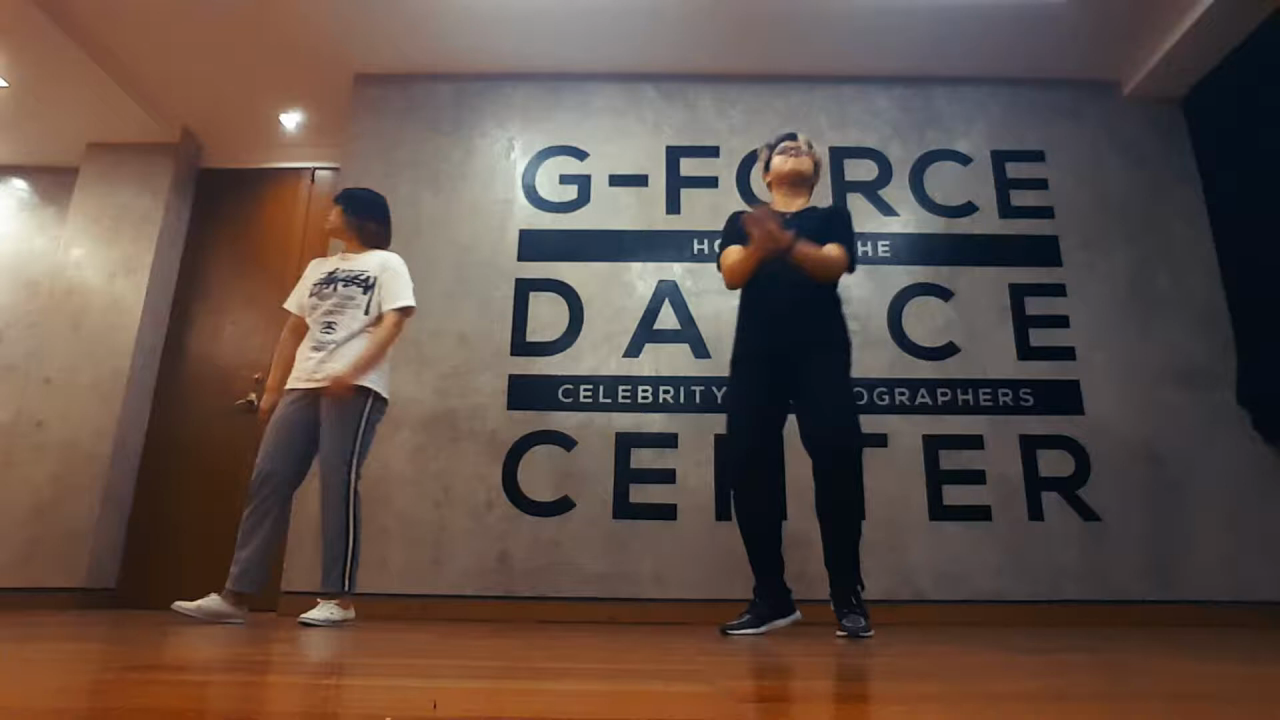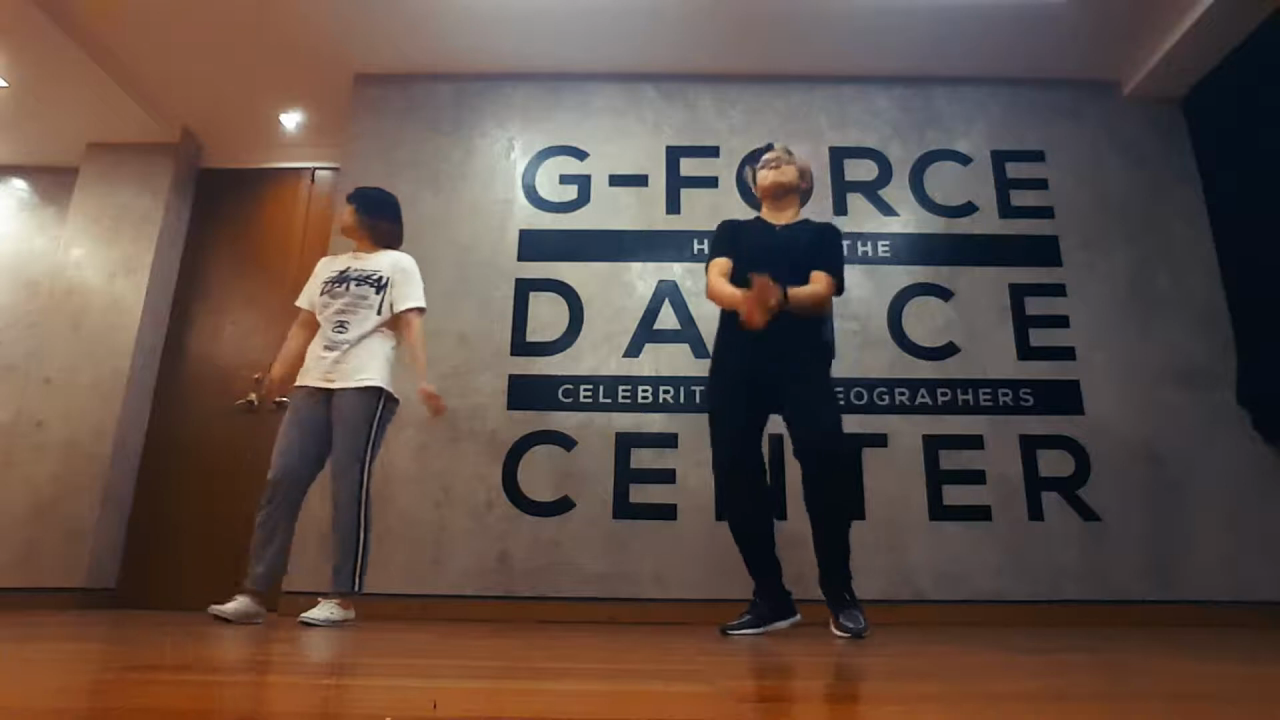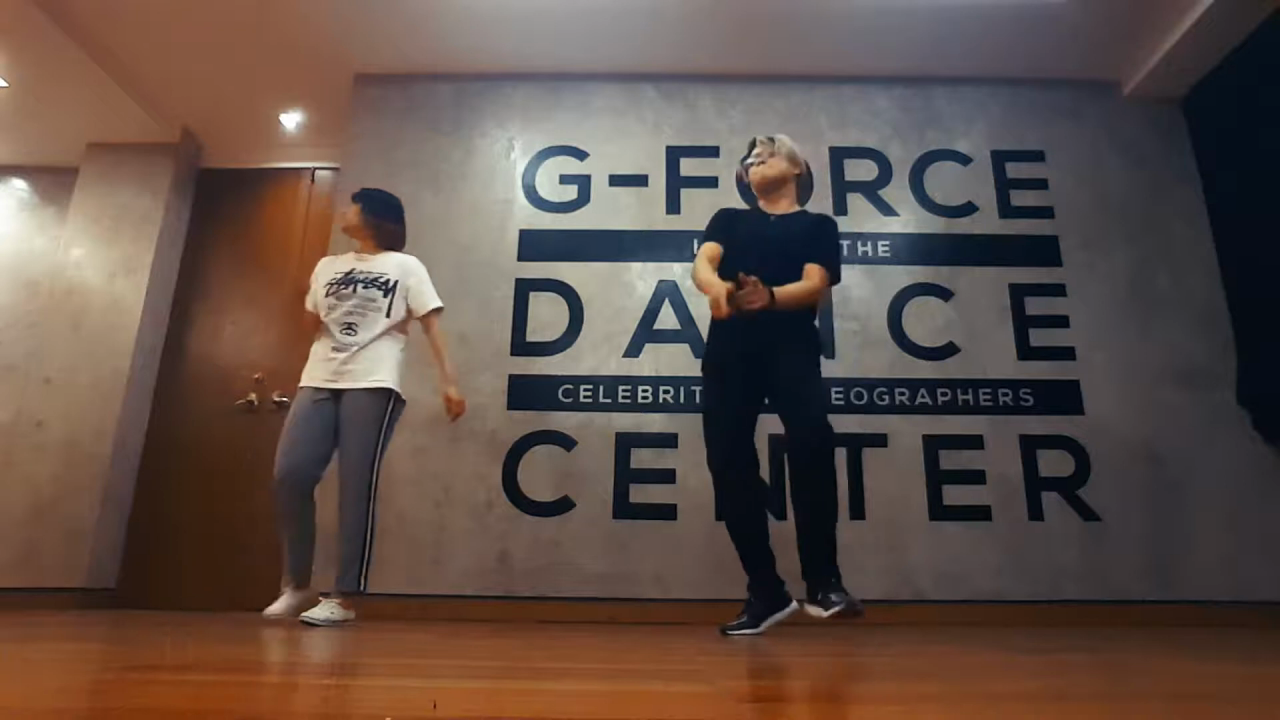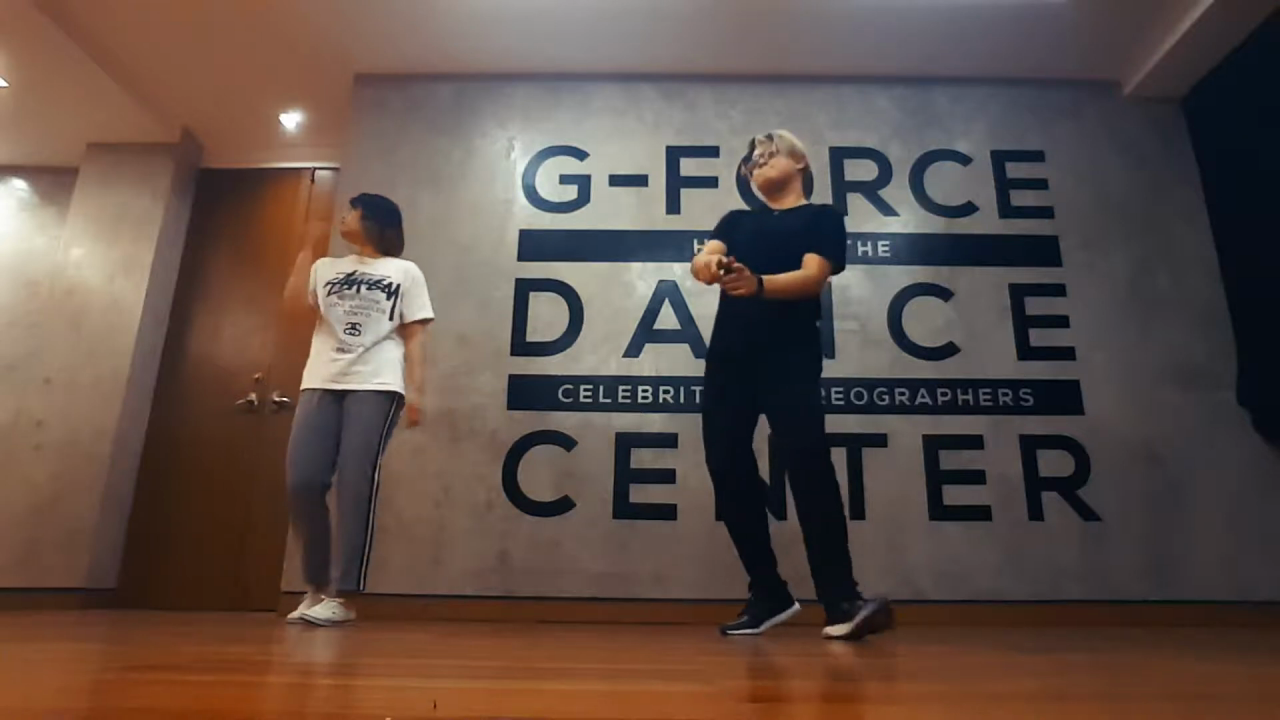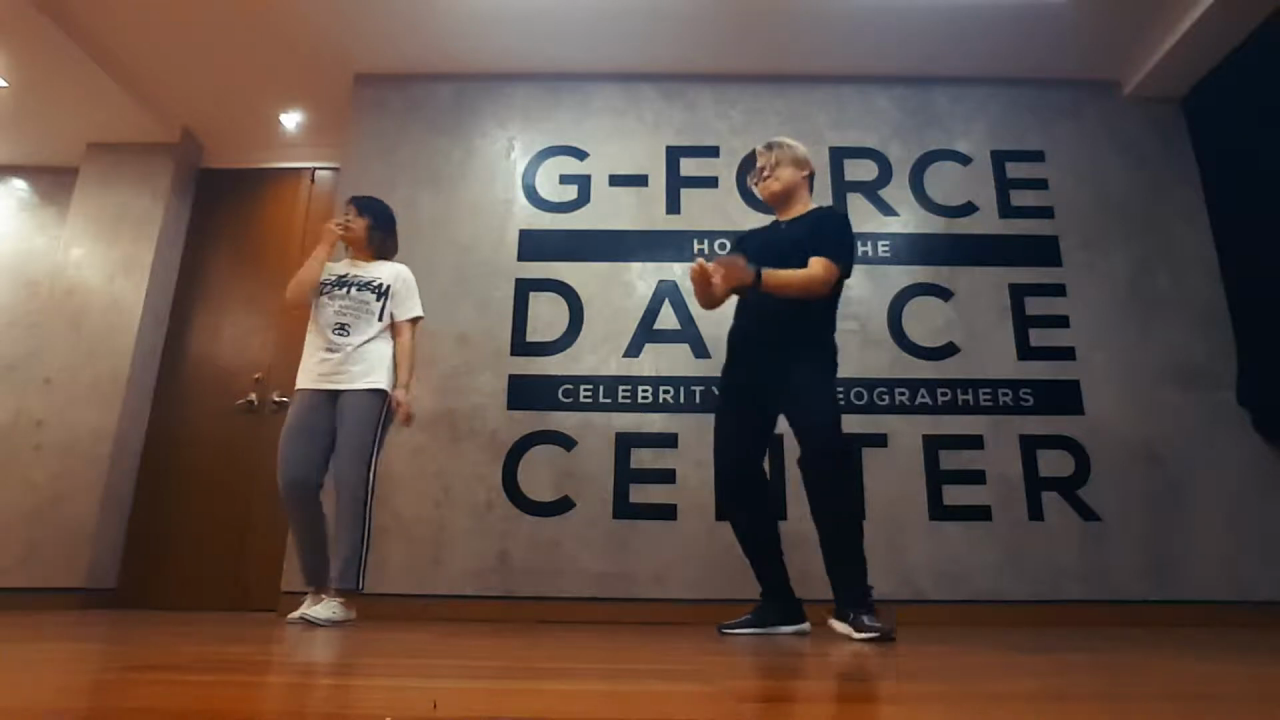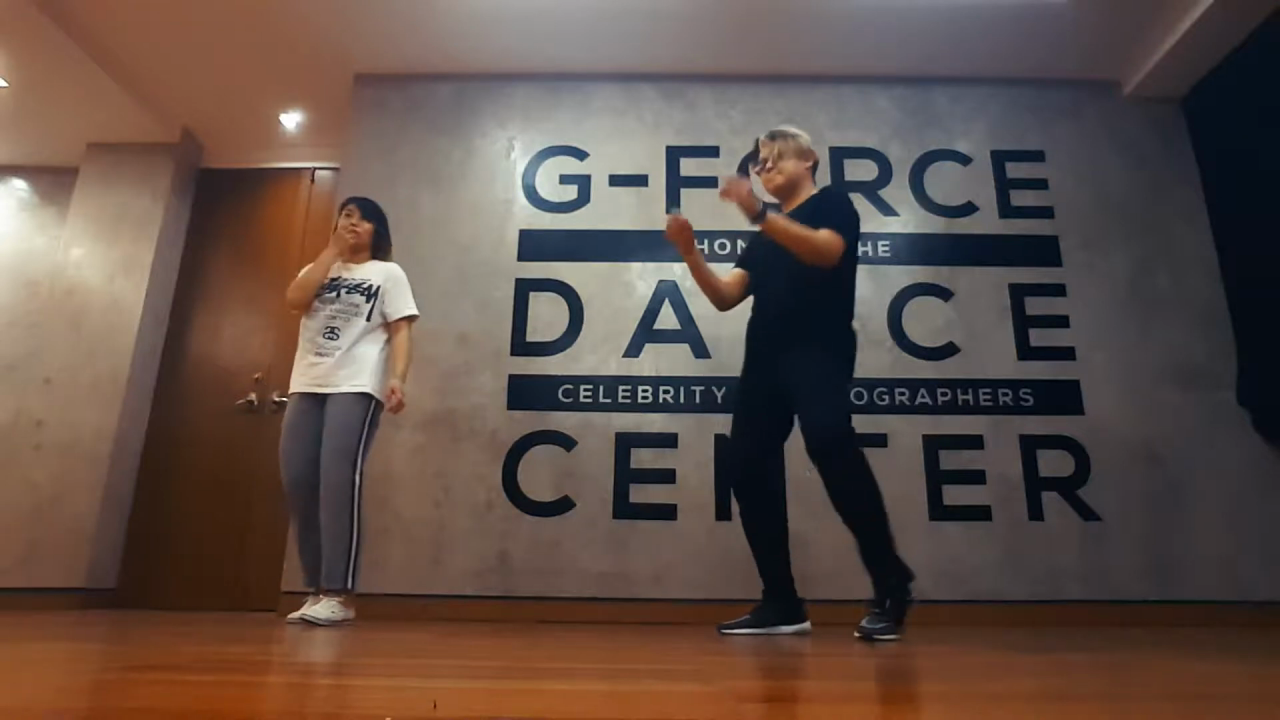
dt=0.2s
person 1, frame 1
left shoulder: (833, 217)
right shoulder: (742, 220)
left elbow: (834, 266)
right elbow: (731, 272)
left wrist: (787, 242)
right wrist: (759, 246)
left hip: (820, 348)
right hip: (756, 350)
left knee: (836, 452)
right knee: (749, 463)
left ankle: (846, 593)
right ankle: (771, 596)
person 1, frame 2
left shoulder: (822, 234)
right shoulder: (732, 231)
left elbow: (822, 294)
right elbow: (714, 282)
left wrist: (782, 297)
right wrist: (744, 300)
left hip: (801, 357)
right hip: (736, 361)
left knee: (823, 447)
right knee: (734, 469)
left ankle: (838, 588)
right ankle: (771, 597)
person 1, frame 3
left shoulder: (817, 225)
right shoulder: (728, 219)
left elbow: (816, 288)
right elbow: (702, 263)
left wrist: (768, 297)
right wrist: (714, 287)
left hip: (791, 348)
right hip: (728, 353)
left knee: (811, 441)
right knee: (730, 463)
left ankle: (823, 582)
right ankle: (766, 592)
person 1, frame 4
left shoulder: (822, 218)
right shoulder: (737, 221)
left elbow: (812, 276)
right elbow: (703, 259)
left wrist: (758, 284)
right wrist: (711, 267)
left hip: (790, 351)
right hip: (729, 355)
left knee: (806, 453)
right knee: (727, 465)
left ankle: (841, 598)
right ankle: (769, 593)
person 1, frame 5
left shoulder: (828, 221)
right shoulder: (754, 239)
left elbow: (819, 279)
right elbow: (710, 297)
left wrist: (754, 277)
right wrist: (703, 277)
left hip: (805, 360)
right hip: (744, 365)
left knee: (825, 452)
right knee: (734, 476)
left ankle: (852, 602)
right ankle: (779, 603)
person 1, frame 6
left shoulder: (832, 202)
right shoulder: (763, 242)
left elbow: (826, 251)
right elbow: (725, 296)
left wrist: (759, 213)
right wrist: (689, 252)
left hip: (820, 351)
right hip: (764, 359)
left knee: (830, 441)
right knee: (749, 469)
left ankle: (891, 585)
right ankle: (781, 603)
person 2, frame 1
left shoulder: (388, 265)
right shoulder: (317, 269)
left elbow: (391, 324)
right elbow: (293, 330)
left wrist: (352, 371)
right wrist: (272, 387)
left hip: (355, 386)
right hip: (303, 385)
left knee: (338, 483)
right knee: (268, 480)
left ankle: (337, 599)
right ankle: (232, 596)
person 2, frame 2
left shoulder: (399, 264)
right shoulder: (326, 267)
left elbow: (410, 323)
right elbow: (305, 325)
left wrist: (422, 379)
right wrist: (281, 366)
left hip: (366, 385)
right hip: (315, 383)
left knee: (350, 485)
right knee: (283, 480)
left ankle: (342, 598)
right ankle: (254, 593)
person 2, frame 3
left shoulder: (405, 267)
right shoulder: (327, 266)
left elbow: (431, 325)
right elbow: (310, 323)
left wrist: (448, 381)
right wrist: (303, 315)
left hip: (372, 385)
right hip: (319, 382)
left knee: (357, 485)
right knee: (290, 474)
left ankle: (342, 597)
right ankle: (297, 584)
person 2, frame 4
left shoulder: (405, 272)
right shoulder: (328, 268)
left elbow: (413, 336)
right elbow: (294, 300)
left wrist: (415, 390)
right wrist: (308, 250)
left hip: (375, 387)
right hip: (320, 384)
left knee: (356, 485)
right knee: (302, 482)
left ankle: (341, 595)
right ankle: (318, 587)
person 2, frame 5
left shoulder: (397, 274)
right shoulder: (324, 269)
left elbow: (404, 334)
right elbow: (294, 297)
left wrist: (403, 387)
right wrist: (324, 246)
left hip: (367, 385)
right hip: (313, 384)
left knee: (352, 482)
right knee: (295, 481)
left ankle: (341, 595)
right ankle: (318, 588)
person 2, frame 6
left shoulder: (389, 274)
right shoulder: (318, 270)
left elbow: (400, 331)
right elbow: (294, 299)
left wrist: (397, 379)
right wrist: (332, 250)
left hip: (356, 387)
right hip: (306, 386)
left knee: (339, 481)
right knee: (299, 486)
left ankle: (338, 596)
right ankle: (319, 590)
